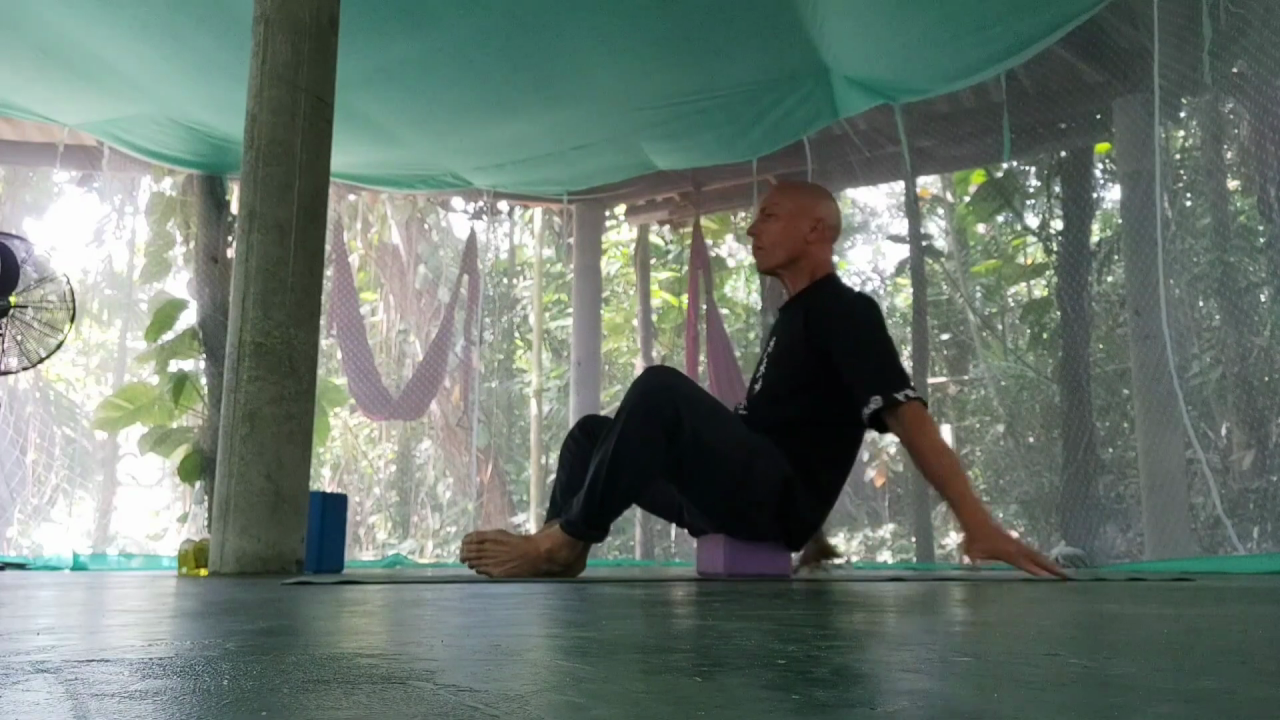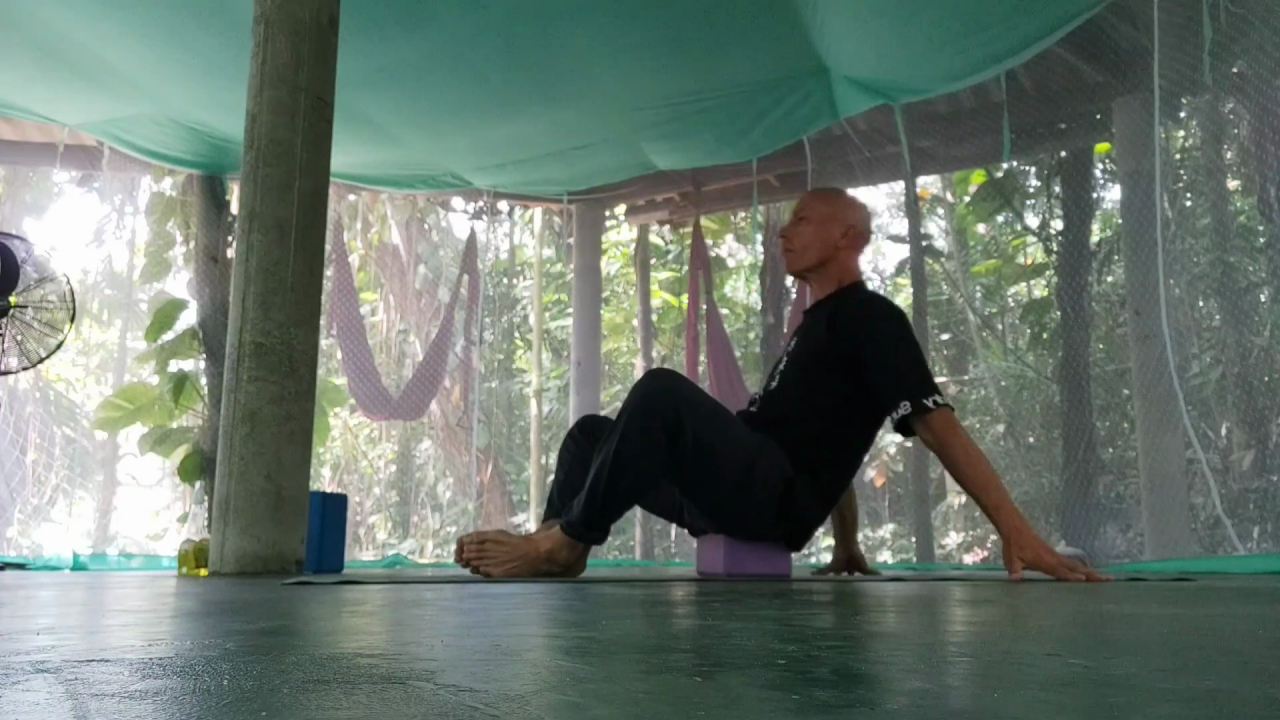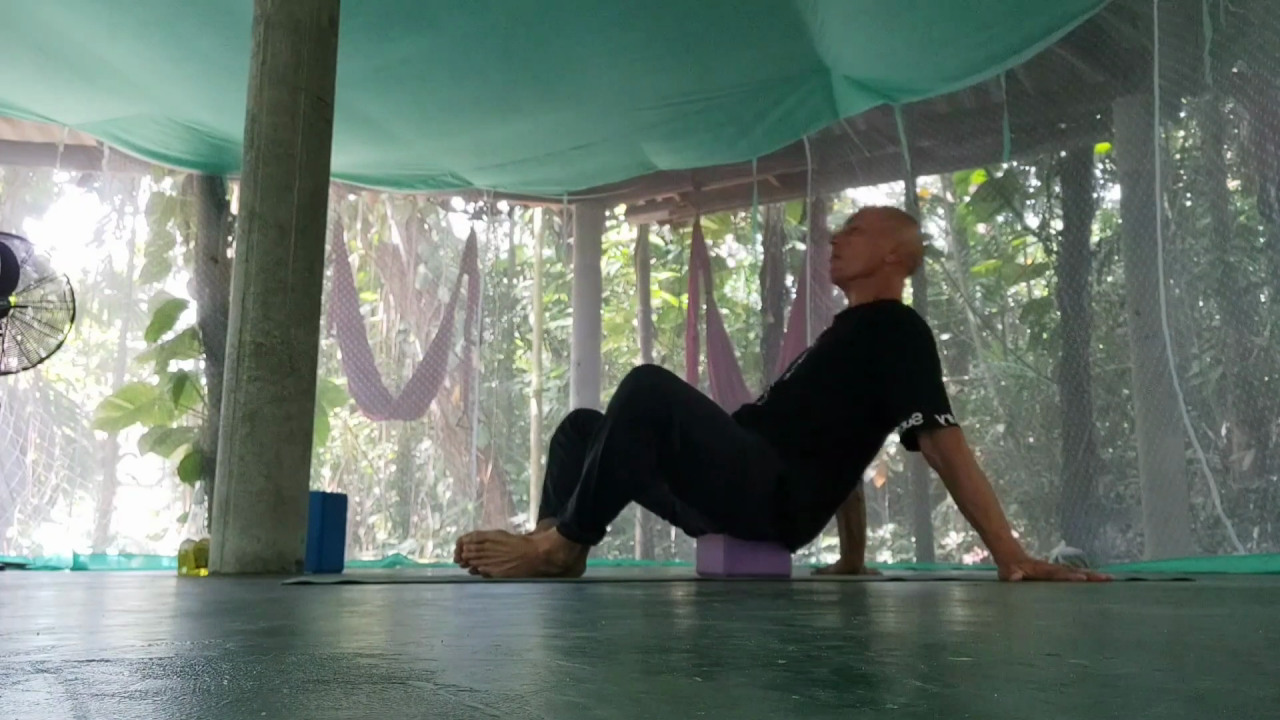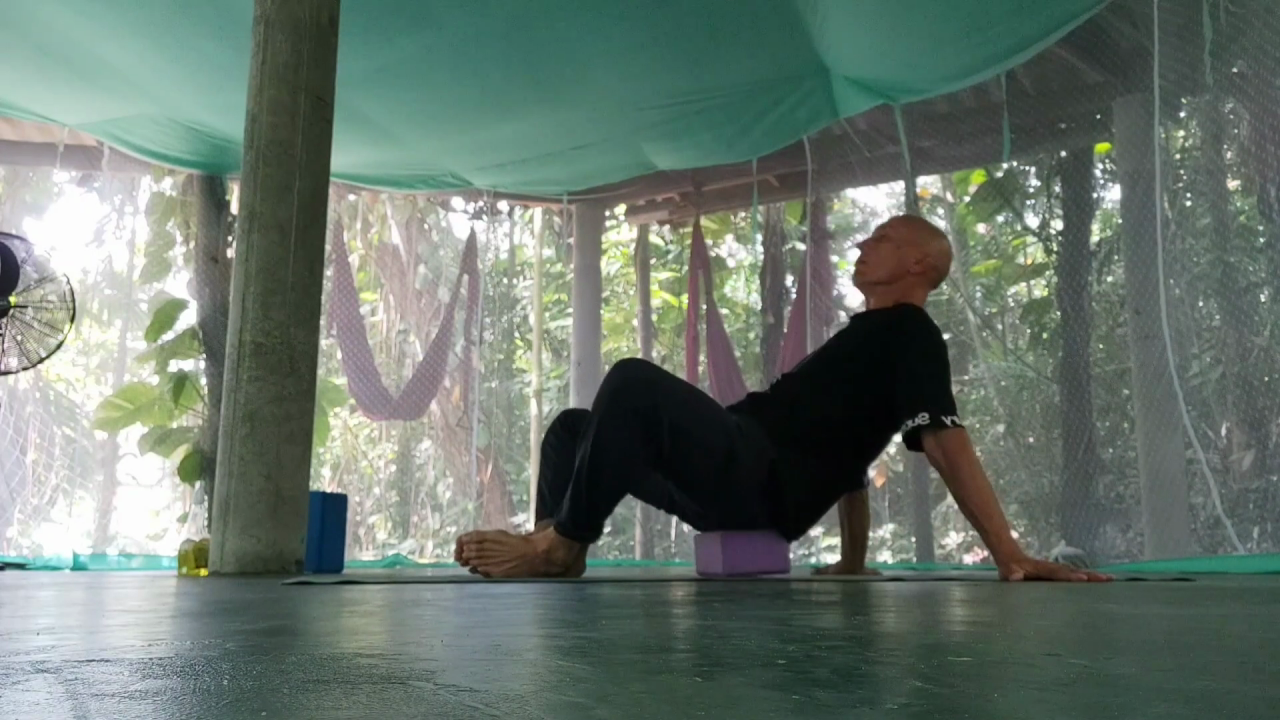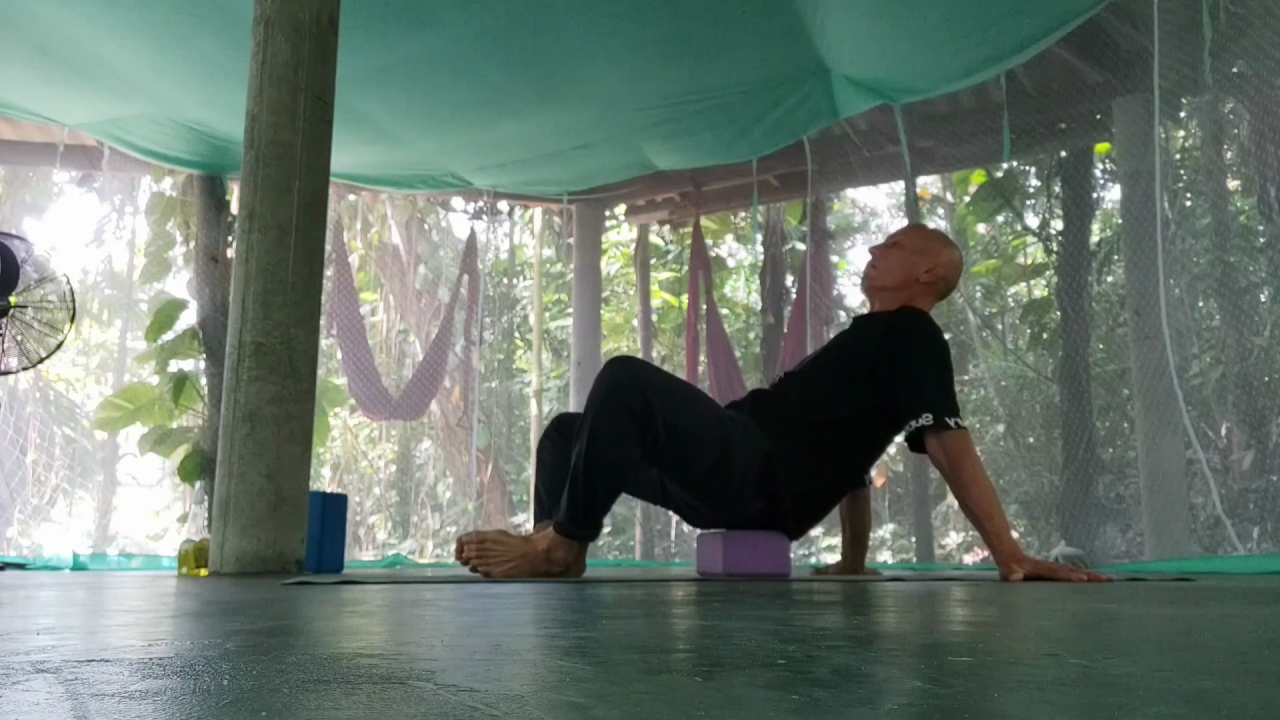
dt=0.2s
person 1, frame 1
left shoulder: (846, 310)
right shoulder: (792, 318)
left elbow: (906, 414)
left wrist: (980, 524)
right wrist: (813, 535)
left hip: (775, 498)
right hip: (741, 497)
left knee: (660, 386)
right knee: (594, 429)
left ankle: (565, 541)
right ankle: (559, 546)
person 1, frame 2
left shoulder: (868, 316)
right shoulder: (817, 322)
left elbow: (935, 422)
left wrist: (1016, 532)
right wrist: (846, 547)
left hip: (777, 500)
right hip: (733, 491)
left knee: (660, 391)
right knee: (592, 431)
left ankle: (566, 543)
right ankle: (552, 551)
person 1, frame 3
left shoulder: (897, 330)
right shoulder: (850, 330)
left elbow: (941, 442)
right elbow: (839, 450)
left wrist: (1010, 553)
right wrist: (852, 559)
left hip: (773, 497)
right hip: (730, 488)
left knee: (648, 387)
right knee: (581, 428)
left ankle: (563, 544)
right ankle: (550, 551)
person 1, frame 4
left shoulder: (910, 333)
right shoulder: (865, 335)
left elbow: (946, 443)
right elbow: (846, 452)
left wrist: (1009, 555)
right wrist: (853, 561)
left hip: (767, 483)
right hip: (733, 477)
left knee: (632, 381)
right knee: (572, 430)
left ankle: (562, 544)
right ankle: (550, 561)
person 1, frame 5
left shoulder: (913, 334)
right shoulder: (868, 337)
left elbow: (949, 445)
right elbow: (852, 452)
left wrist: (1009, 556)
right wrist: (853, 562)
left hip: (764, 477)
right hip: (731, 476)
left knee: (625, 380)
right knee: (567, 434)
left ankle: (562, 543)
right ankle: (549, 567)
